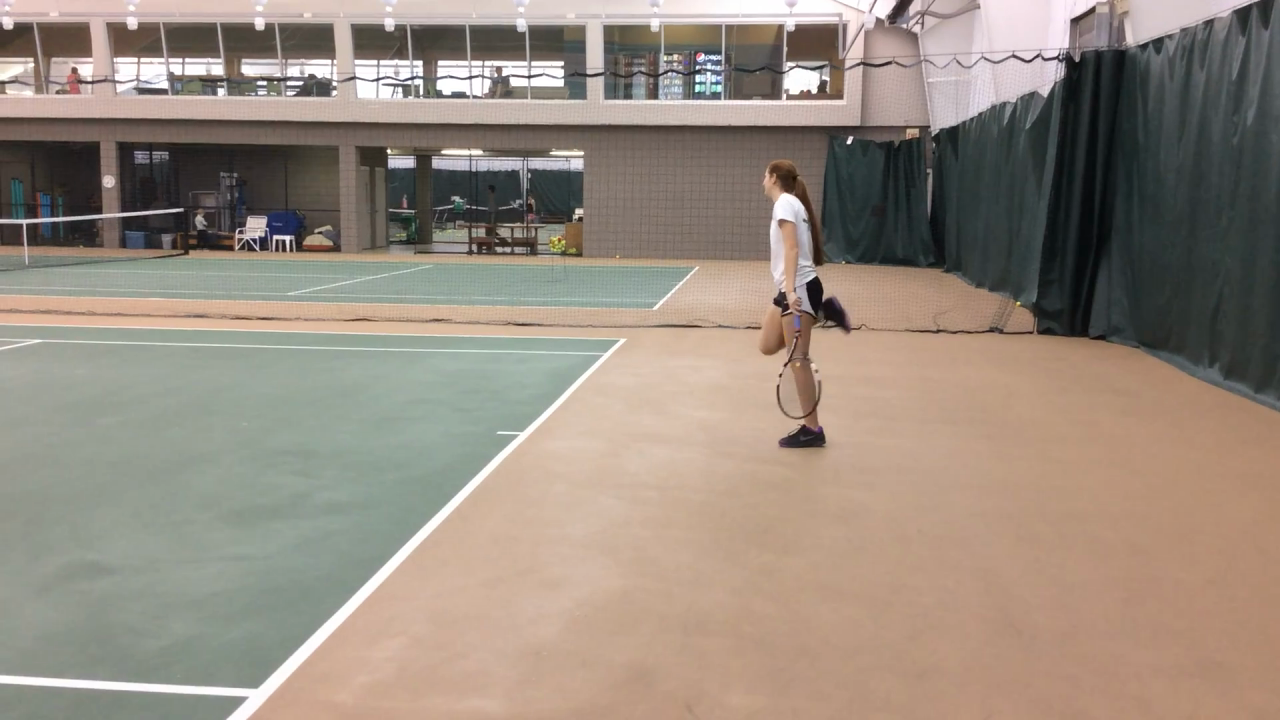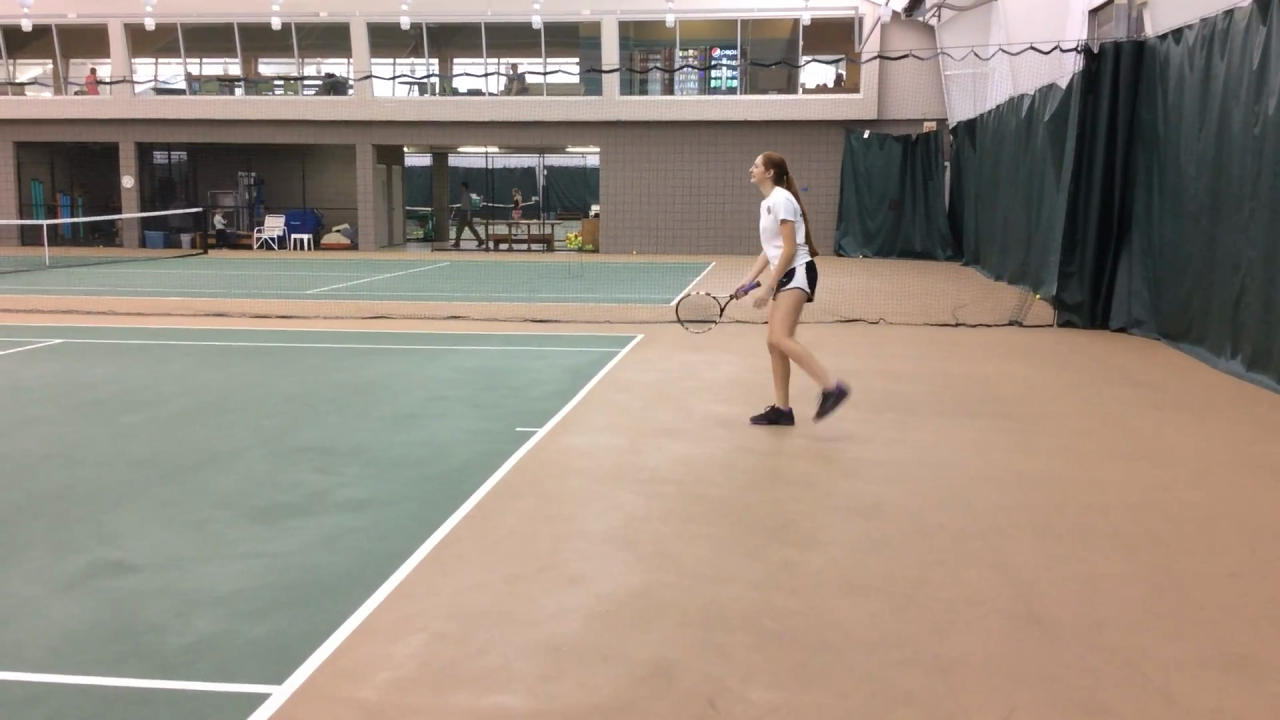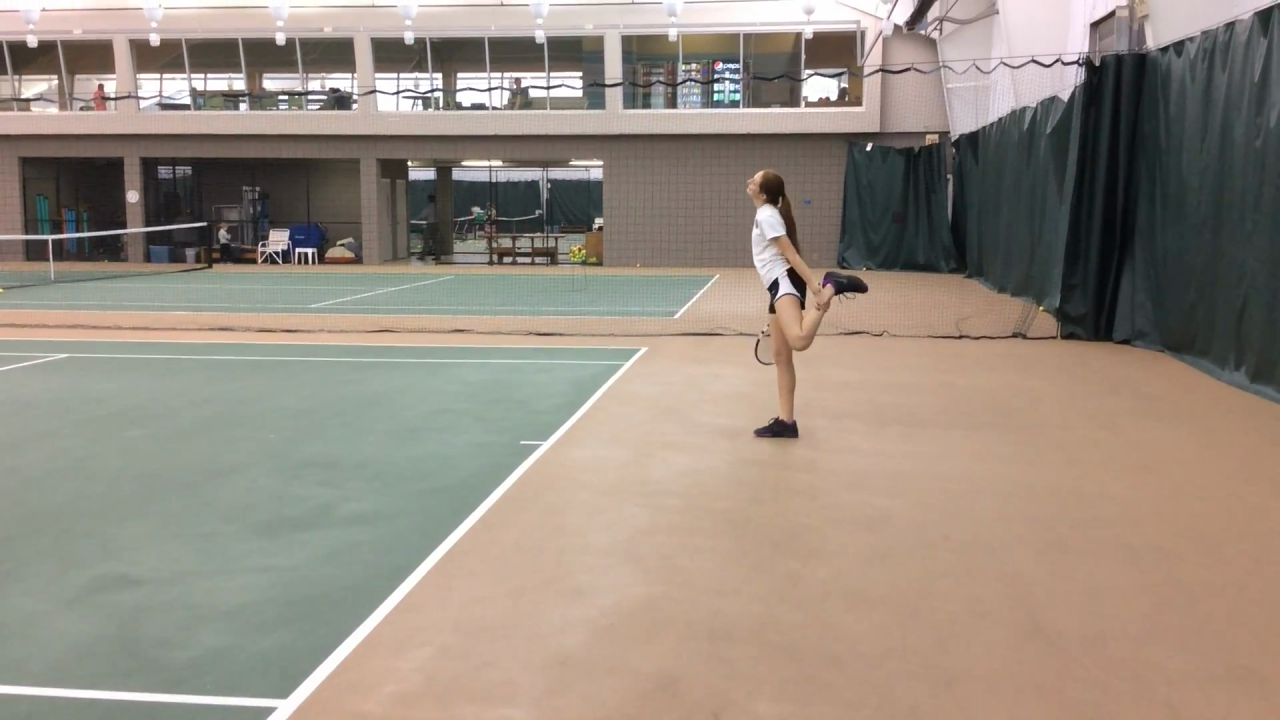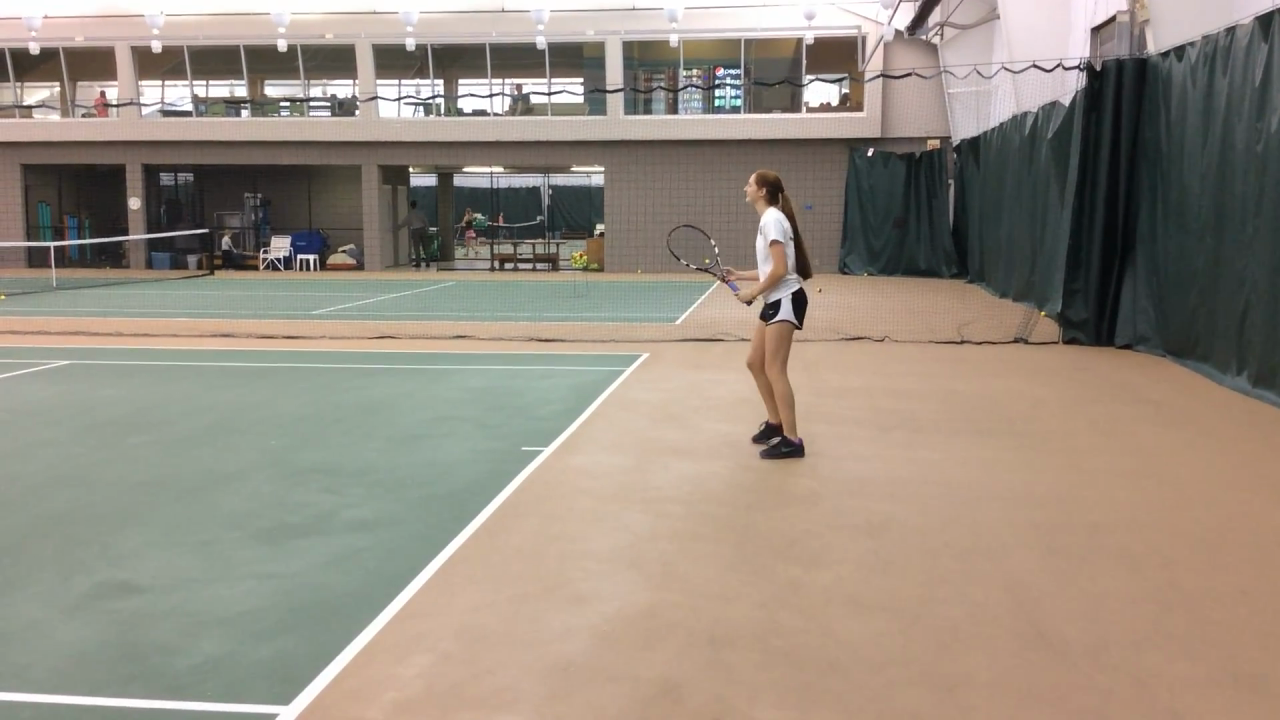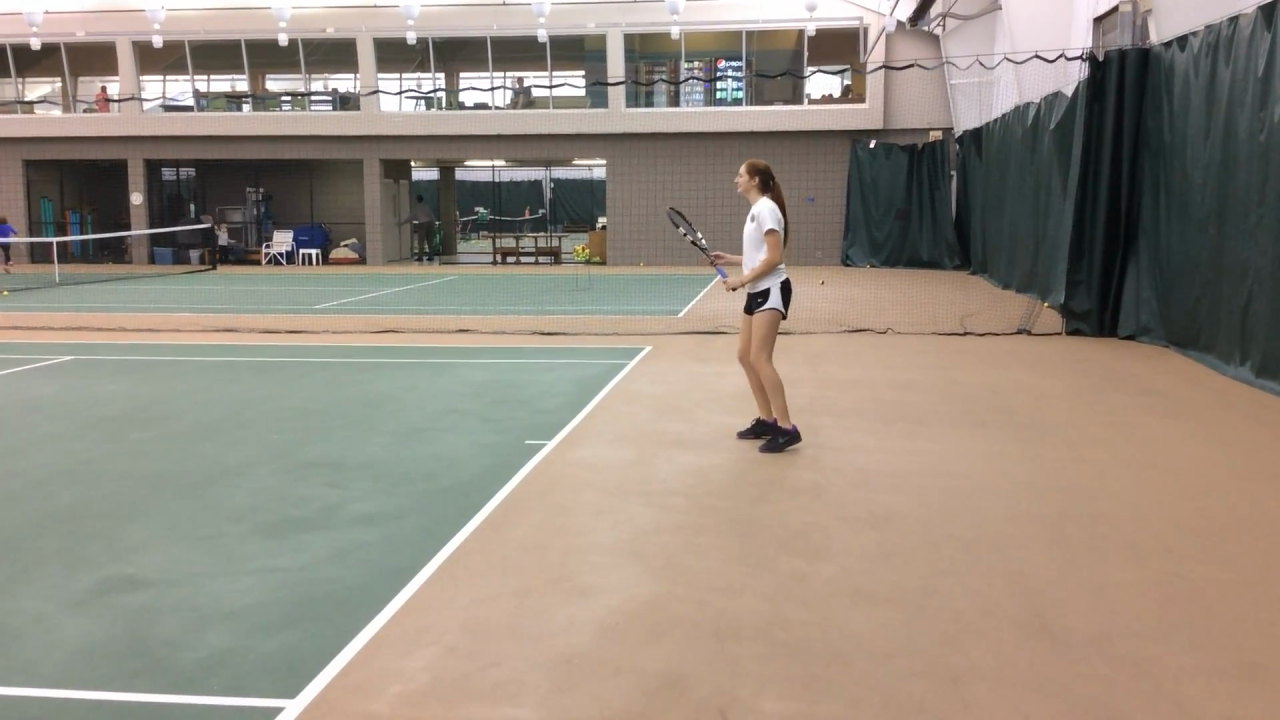
dt=1s
person 1, frame 1
left shoulder: (784, 202)
right shoulder: (791, 202)
left elbow: (792, 249)
left wrist: (791, 290)
left hip: (800, 288)
right hip: (790, 289)
right knee: (768, 347)
left ankle: (812, 430)
right ankle: (821, 311)
person 1, frame 2
left shoulder: (781, 199)
right shoulder: (766, 203)
left elbow: (790, 249)
left wrist: (769, 286)
right wrist: (748, 279)
left hip: (798, 272)
right hip: (785, 275)
left knee: (781, 339)
right knee: (773, 343)
left ankle: (831, 387)
right ankle: (782, 409)
person 1, frame 3
left shoulder: (766, 215)
right shoulder: (766, 213)
left elbow: (792, 255)
left wrist: (815, 289)
left hip: (784, 282)
right hip: (778, 285)
left knee: (799, 340)
right knee: (781, 355)
left ankle: (831, 287)
right ankle: (786, 421)
person 1, frame 4
left shoulder: (772, 219)
right shoulder: (769, 219)
left elbow: (780, 270)
left wrist: (752, 293)
right wrist: (740, 275)
left hip: (785, 301)
right hip: (774, 302)
left knee: (774, 371)
right knee: (754, 362)
left ankle: (792, 440)
right ankle: (775, 422)
person 1, frame 5
left shoulder: (766, 209)
right shoulder: (756, 210)
left elbow: (774, 258)
left wrist: (741, 280)
right wrist: (729, 259)
left hip: (771, 291)
right hip: (757, 292)
left knee: (759, 359)
right knee: (746, 356)
left ankle: (786, 428)
right ankle: (767, 420)
